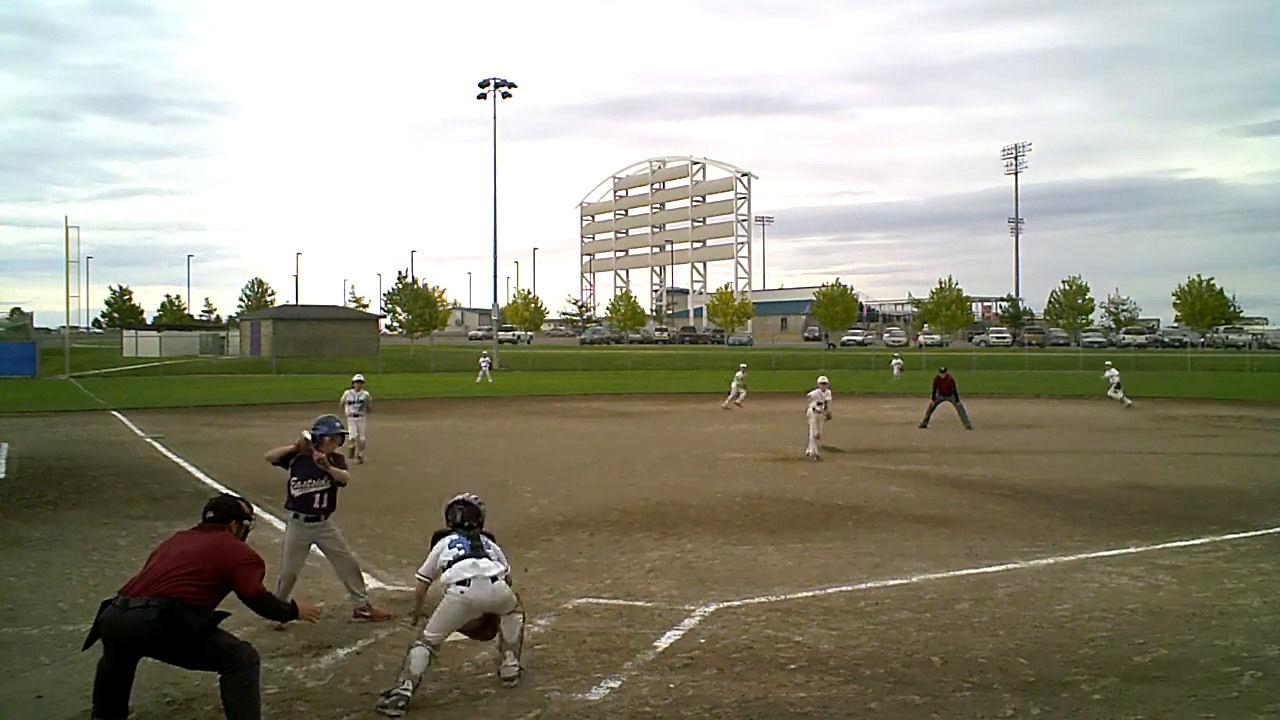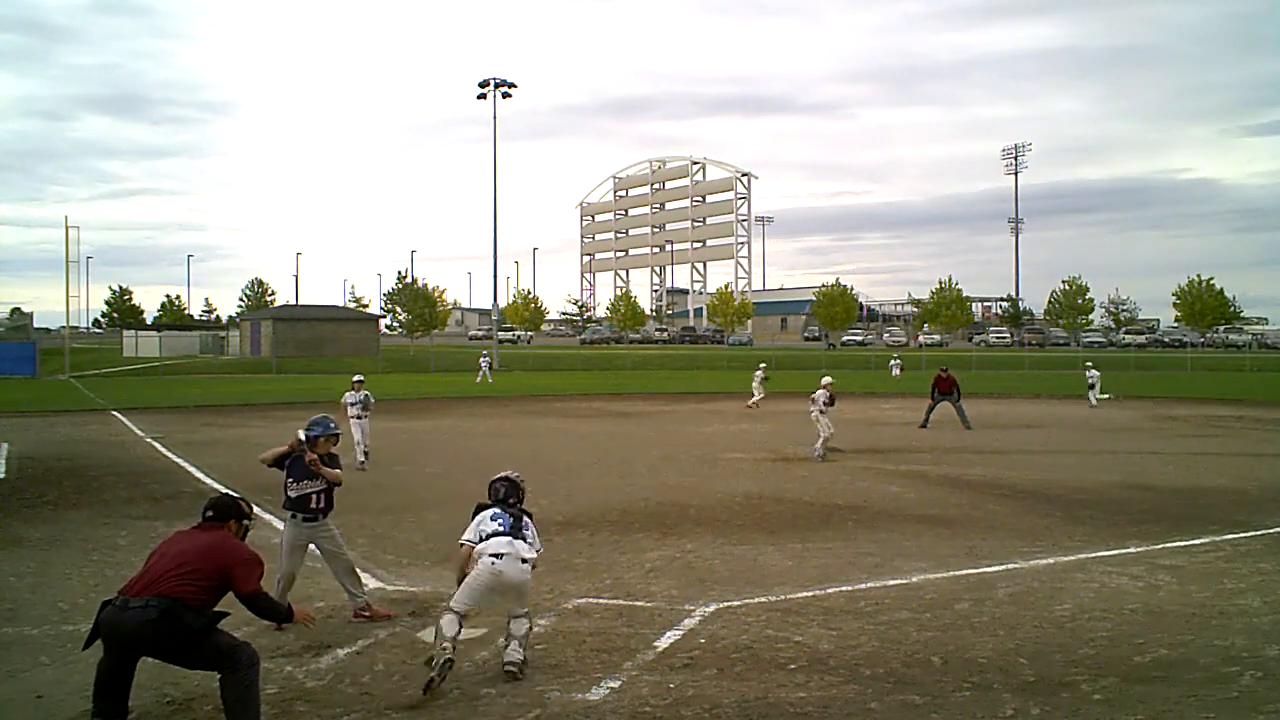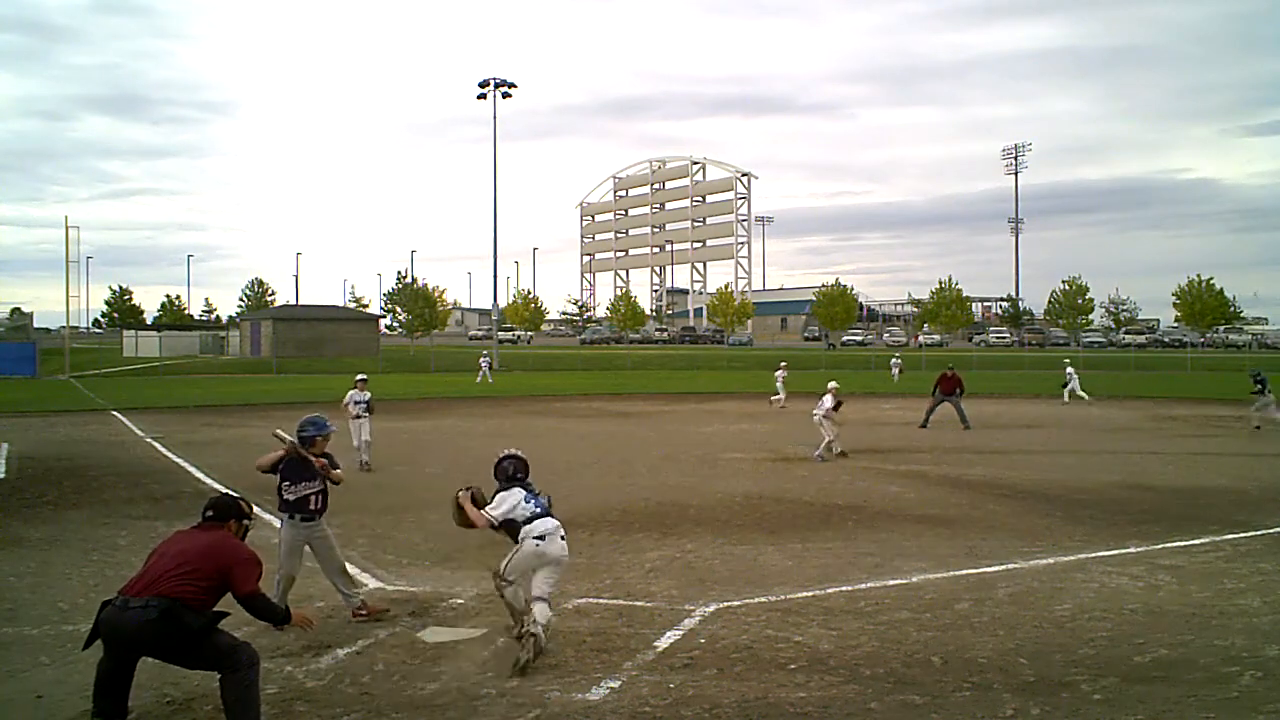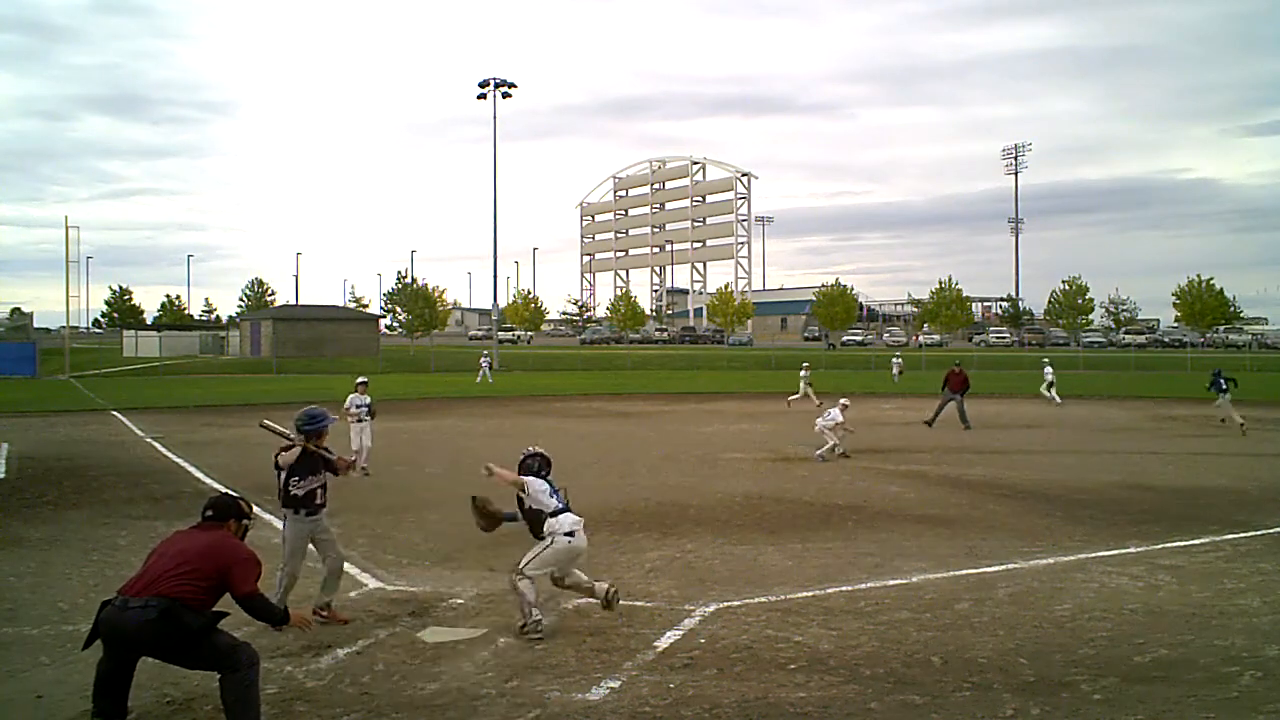
dt=0.2s
person 1, frame 1
left shoulder: (175, 539)
right shoulder: (237, 550)
right elbow: (257, 599)
right wrist: (293, 610)
left hip: (114, 617)
right hip: (157, 622)
left knee: (118, 655)
right knee: (242, 660)
person 1, frame 2
left shoulder: (175, 539)
right shoulder: (236, 550)
right elbow: (254, 599)
right wrist: (288, 614)
left hip: (114, 617)
right hip: (158, 622)
left knee: (118, 655)
right knee: (242, 660)
person 1, frame 3
left shoulder: (175, 538)
right shoulder: (236, 549)
right elbow: (252, 600)
right wrist: (285, 616)
left hip: (114, 617)
right hip: (158, 622)
left knee: (118, 655)
right knee: (241, 660)
person 1, frame 4
left shoulder: (174, 538)
right shoulder: (236, 549)
right elbow: (250, 600)
right wrist: (283, 616)
left hip: (114, 617)
right hip: (158, 622)
left knee: (118, 656)
right knee: (241, 660)
person 2, frame 1
left shoulder: (443, 543)
right shoulder: (489, 542)
left elbow: (422, 582)
right elbow: (508, 577)
left wrist: (417, 610)
left hip: (460, 591)
right hip: (494, 589)
left knee: (427, 641)
right knee: (513, 610)
left ankle: (401, 695)
right ankle: (510, 668)
person 2, frame 2
left shoulder: (484, 515)
right shoulder: (526, 520)
left elbow: (465, 551)
right elbow: (534, 557)
left wrist: (461, 575)
left hip: (490, 564)
right hip: (521, 568)
left knee: (455, 611)
right knee: (519, 615)
left ankle: (444, 655)
right ankle: (514, 658)
person 2, frame 3
left shoulder: (507, 495)
right shoulder: (533, 494)
left elbow: (480, 522)
left wrist: (465, 502)
left hip: (535, 543)
right hip: (558, 545)
left knee: (503, 579)
right knee: (540, 599)
left ankle: (525, 627)
right ankle: (534, 633)
person 2, frame 4
left shoulder: (534, 483)
right shoulder: (544, 486)
left elbow: (514, 479)
right elbow: (539, 516)
left wrist: (494, 469)
left hip: (563, 539)
right hip: (576, 538)
left knee: (522, 574)
right knee: (561, 576)
left ankle: (533, 623)
right ankle: (602, 590)
person 3, frame 1
left shoulder: (334, 460)
right shoulder: (297, 457)
left elbow: (344, 479)
right elbow: (269, 456)
left wrist: (326, 466)
right wrist: (294, 446)
left hip: (323, 525)
right hip: (297, 524)
left knee: (349, 565)
right knee: (288, 572)
left ankle: (362, 607)
person 3, frame 2
left shoulder: (330, 459)
right shoulder: (292, 458)
left elbow: (339, 479)
right elbow: (263, 458)
left wrist: (319, 468)
right wrist: (288, 447)
left hip: (322, 524)
right hip: (296, 524)
left knee: (344, 565)
right knee: (287, 572)
left ankle: (362, 607)
person 3, frame 3
left shoulder: (325, 459)
right shoulder: (287, 460)
left elbow: (340, 479)
right elbow: (259, 465)
left wrist: (328, 471)
right wrist: (284, 451)
left hip: (317, 524)
right hip: (292, 524)
left knee: (336, 566)
right knee: (286, 572)
left ankle: (359, 606)
person 3, frame 4
left shoulder: (322, 453)
right shoulder: (289, 452)
left elbow: (341, 471)
right elbow: (283, 463)
left wrist: (345, 465)
right wrist: (300, 446)
left hip: (318, 517)
right hip: (295, 519)
left knee: (336, 561)
right knee: (290, 570)
left ankle: (322, 607)
